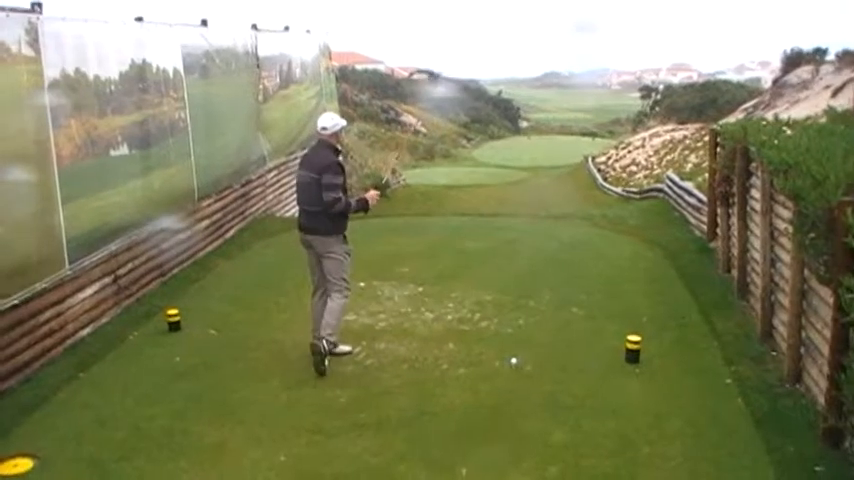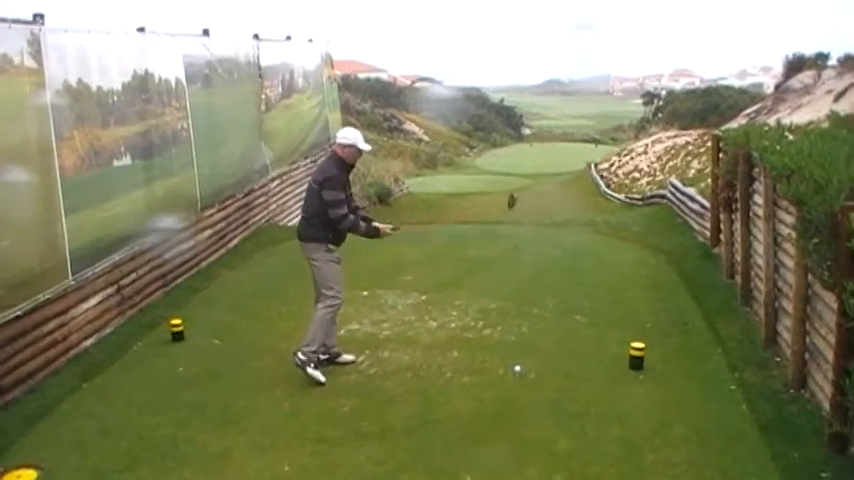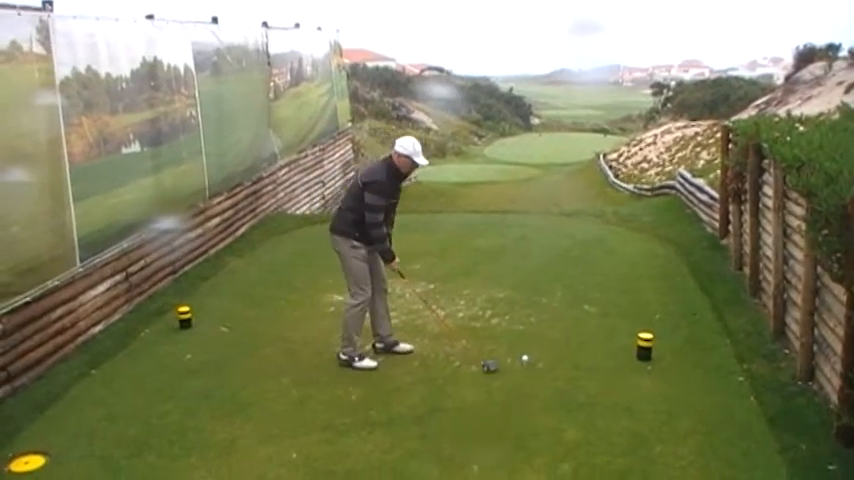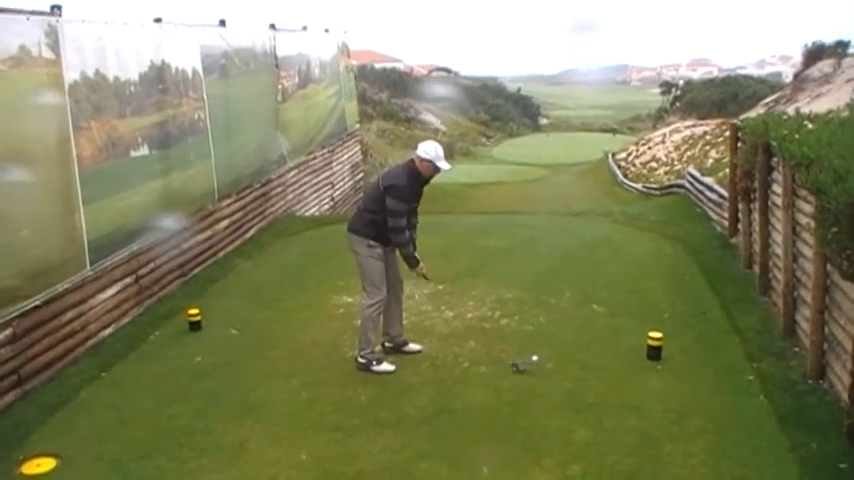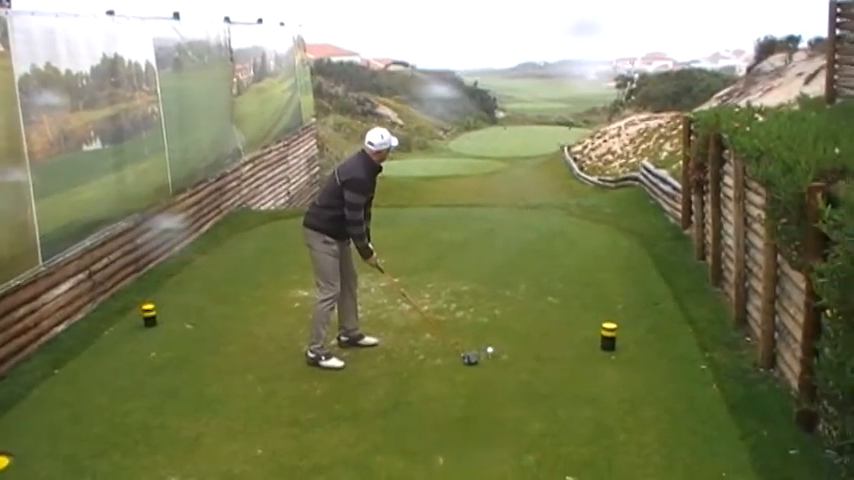
dt=1s
person 1, frame 1
left shoulder: (307, 158)
right shoulder: (331, 162)
right elbow: (334, 203)
right wrist: (364, 202)
left hip: (307, 231)
right hip: (329, 234)
left knee: (320, 288)
right knee: (339, 290)
left ankle: (321, 341)
right ankle: (324, 340)
person 1, frame 2
left shoulder: (334, 169)
right shoulder: (332, 175)
left elbow: (346, 206)
right elbow: (341, 218)
left wrist: (370, 222)
right wrist: (372, 231)
left hip: (320, 240)
right hip: (319, 242)
left knee: (326, 296)
right knee: (332, 298)
left ankle: (327, 350)
right ankle: (307, 354)
person 1, frame 3
left shoulder: (392, 175)
right shoulder: (379, 179)
left elbow: (387, 216)
right elbow: (375, 222)
left wrist: (388, 250)
right wrist: (388, 256)
left hip: (363, 237)
right hip: (348, 237)
left knee: (379, 288)
right knee: (361, 294)
left ankle: (384, 341)
right ankle: (348, 353)
person 1, frame 4
left shoulder: (413, 179)
right shoulder: (400, 183)
left elbow: (409, 219)
right elbow: (397, 227)
left wrist: (413, 252)
right wrist: (412, 261)
left hip: (382, 237)
right hip: (366, 238)
left knee: (394, 287)
right knee: (376, 295)
left ankle: (393, 340)
right ankle: (365, 356)
person 1, frame 5
left shoulder: (364, 167)
right shoulder: (358, 175)
left elbow: (362, 211)
right elbow: (354, 218)
left wrist: (368, 243)
right wrist: (366, 252)
left hip: (336, 231)
right hip: (322, 233)
left knee: (349, 282)
right knee: (330, 291)
left ankle: (349, 333)
right ankle: (315, 351)
